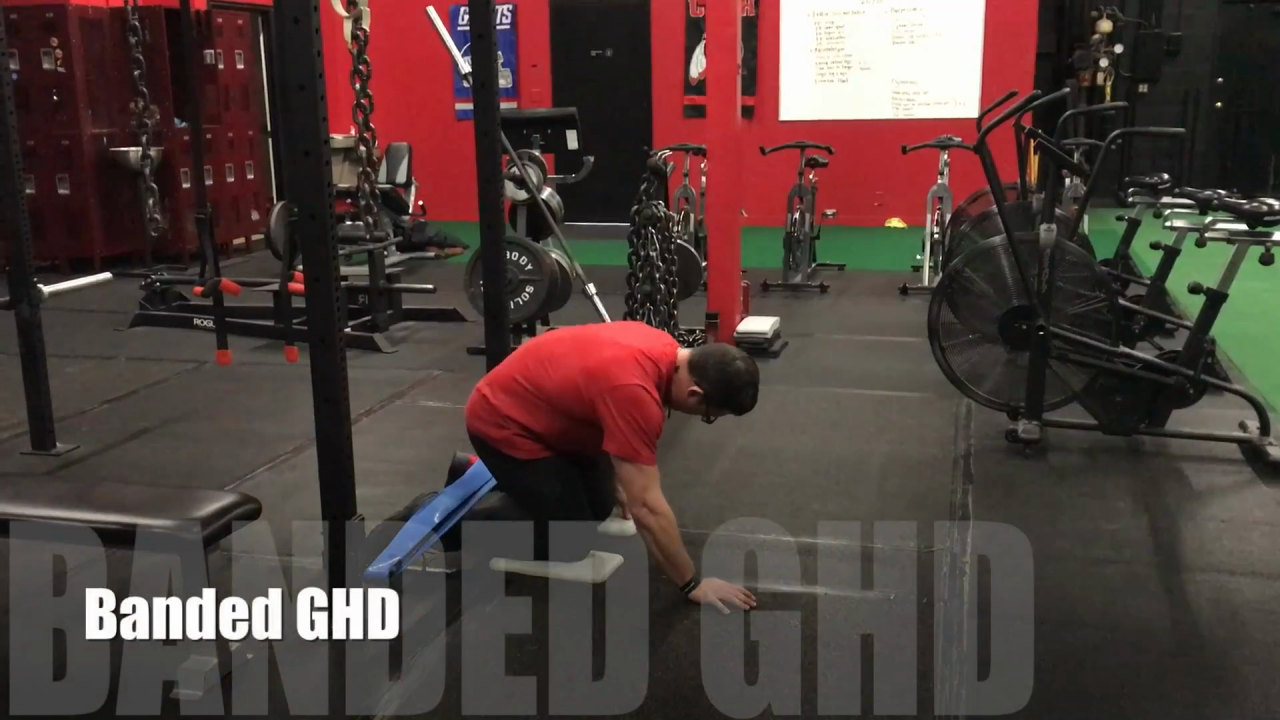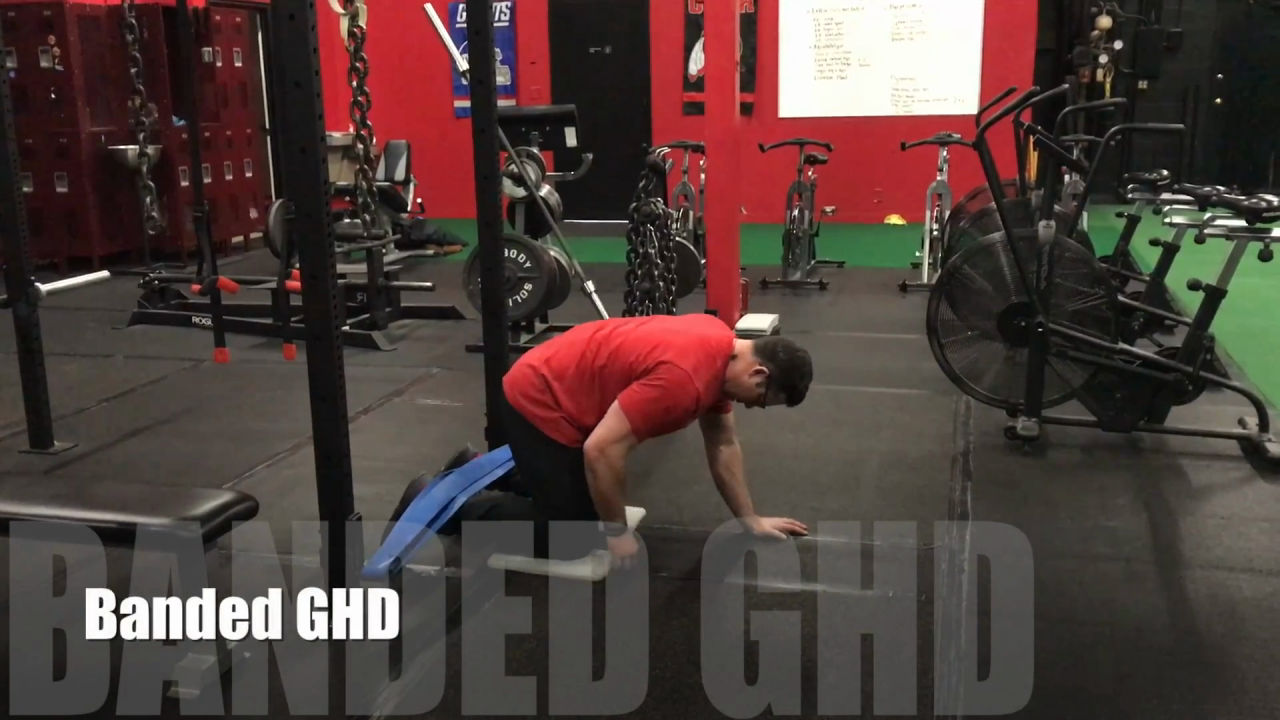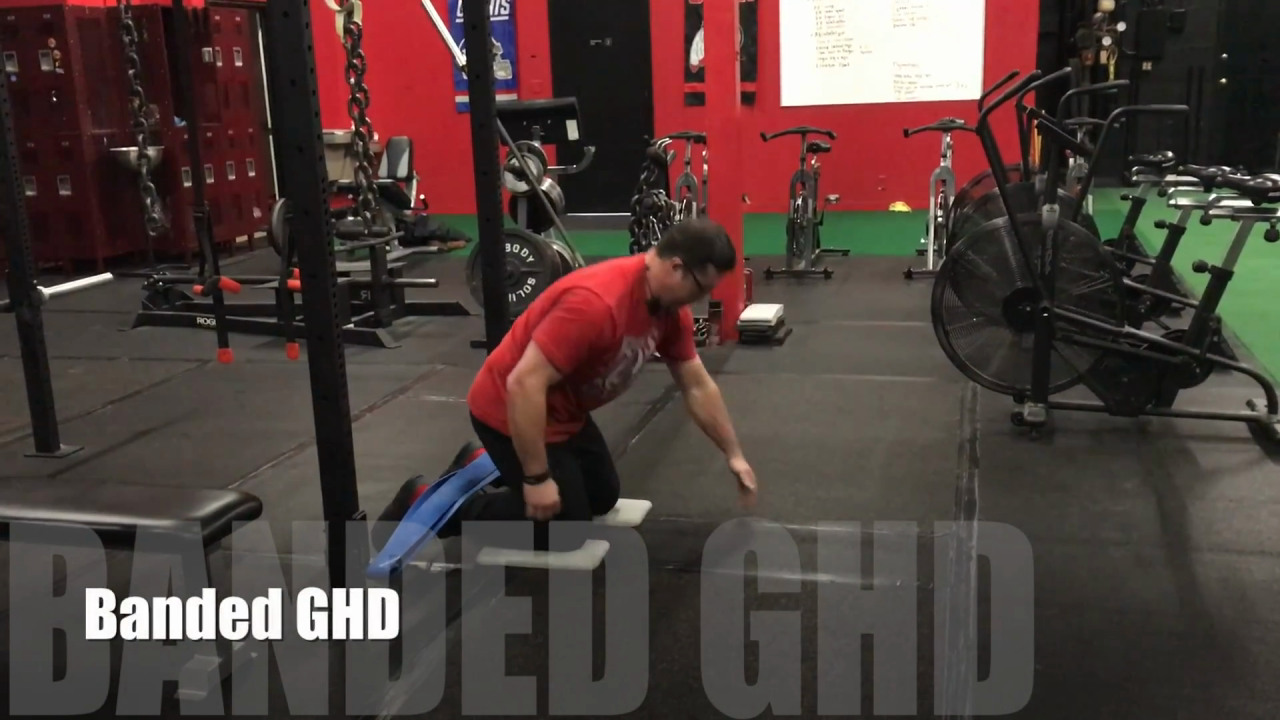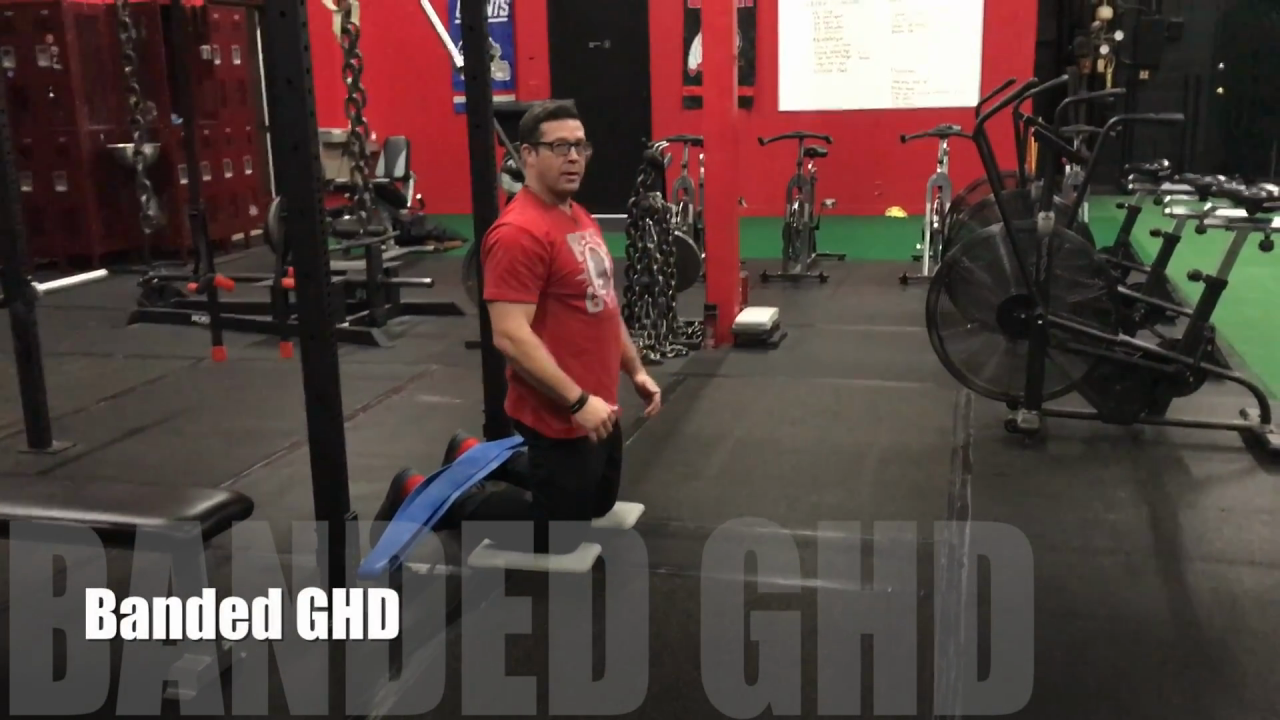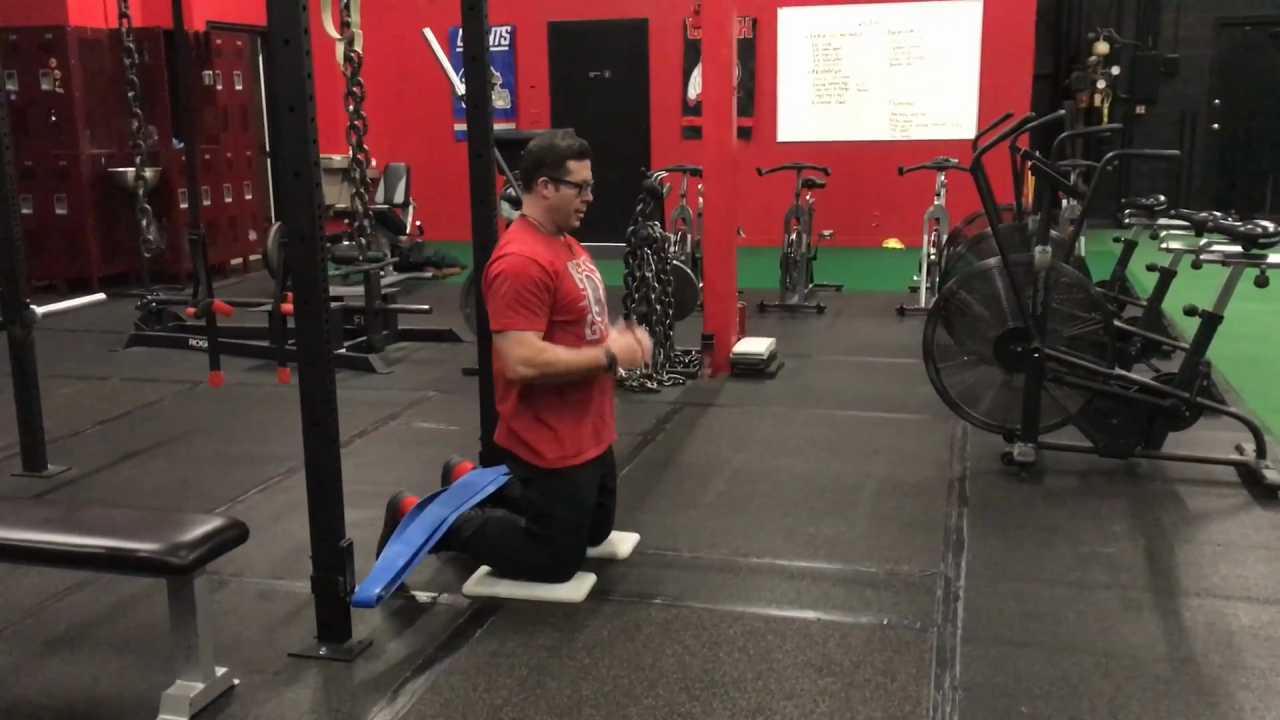
dt=1s
person 1, frame 1
left shoulder: (663, 350)
right shoulder: (634, 390)
right elbow: (646, 506)
left wrist: (617, 487)
right wrist: (693, 584)
left hip: (540, 411)
right hip: (503, 424)
left knee: (600, 508)
person 1, frame 2
left shoulder: (722, 349)
right shoulder: (687, 377)
left elbow: (724, 443)
right elbow: (601, 450)
left wrist: (749, 519)
right wrist: (616, 532)
left hip: (569, 393)
right hip: (541, 403)
left knee: (589, 503)
person 1, frame 3
left shoulder: (668, 306)
right shoulder: (596, 303)
left elbow: (697, 385)
right elbow: (523, 384)
left wrist: (734, 456)
right wrist: (536, 478)
right hip: (507, 412)
left knee: (603, 497)
left ankle: (498, 471)
person 1, frame 4
left shoulder: (580, 218)
right shoulder: (518, 233)
right elbow: (510, 336)
left wrist: (636, 369)
right wrist: (577, 402)
left hip: (598, 405)
right hip: (561, 415)
left knee: (597, 503)
right knee: (558, 535)
person 1, frame 5
left shoulder: (569, 245)
right shoulder: (521, 262)
right elbow: (524, 362)
left wrist: (619, 337)
right wrist: (608, 356)
left hip: (588, 435)
right hip: (550, 445)
left knee: (594, 532)
right knee: (555, 562)
